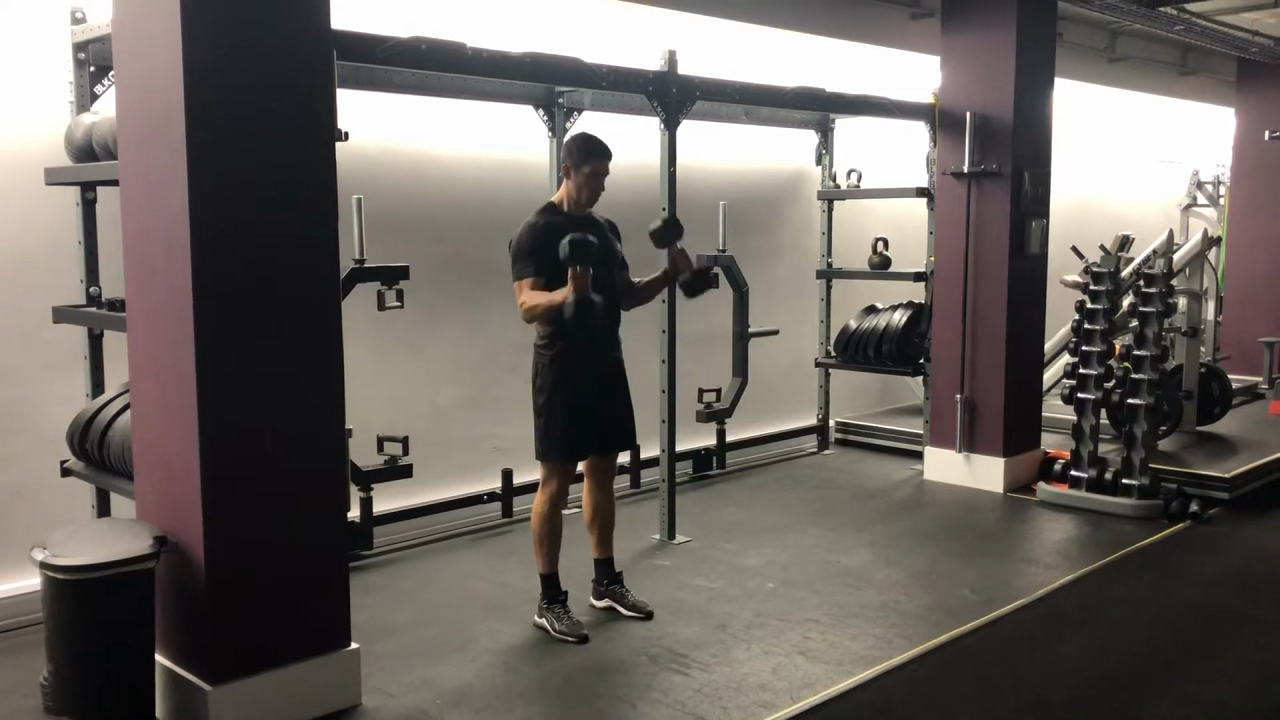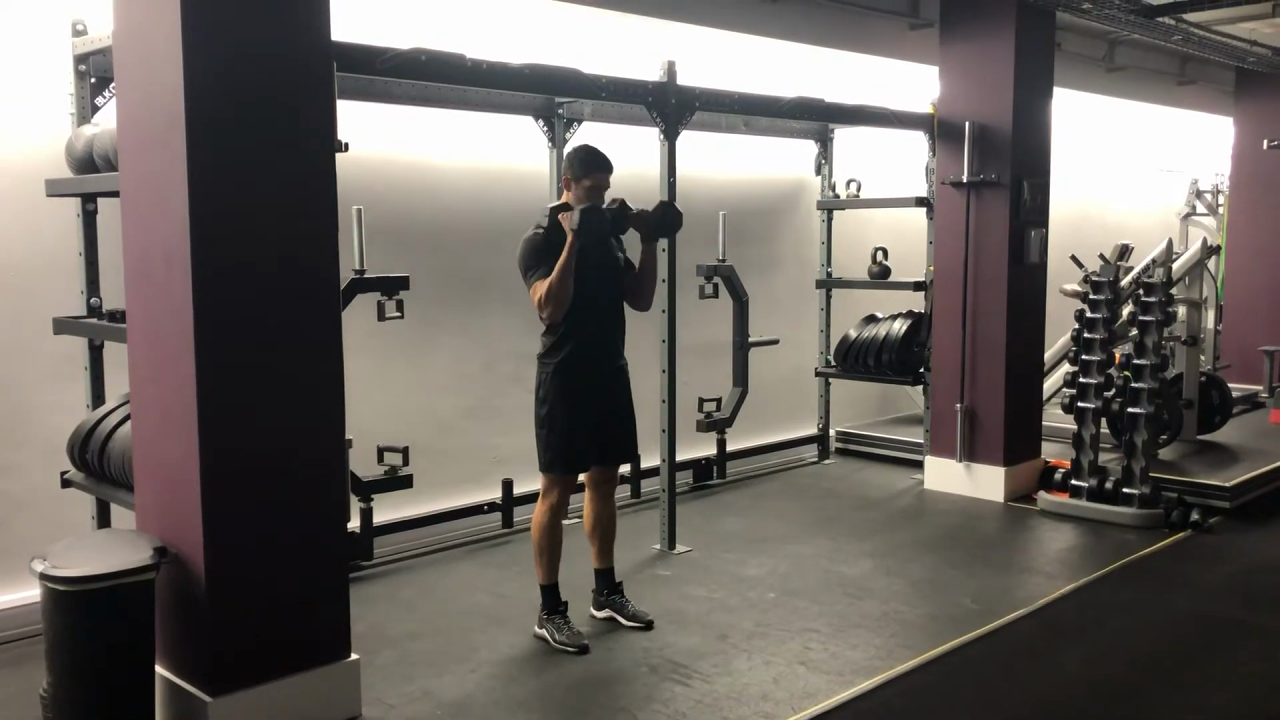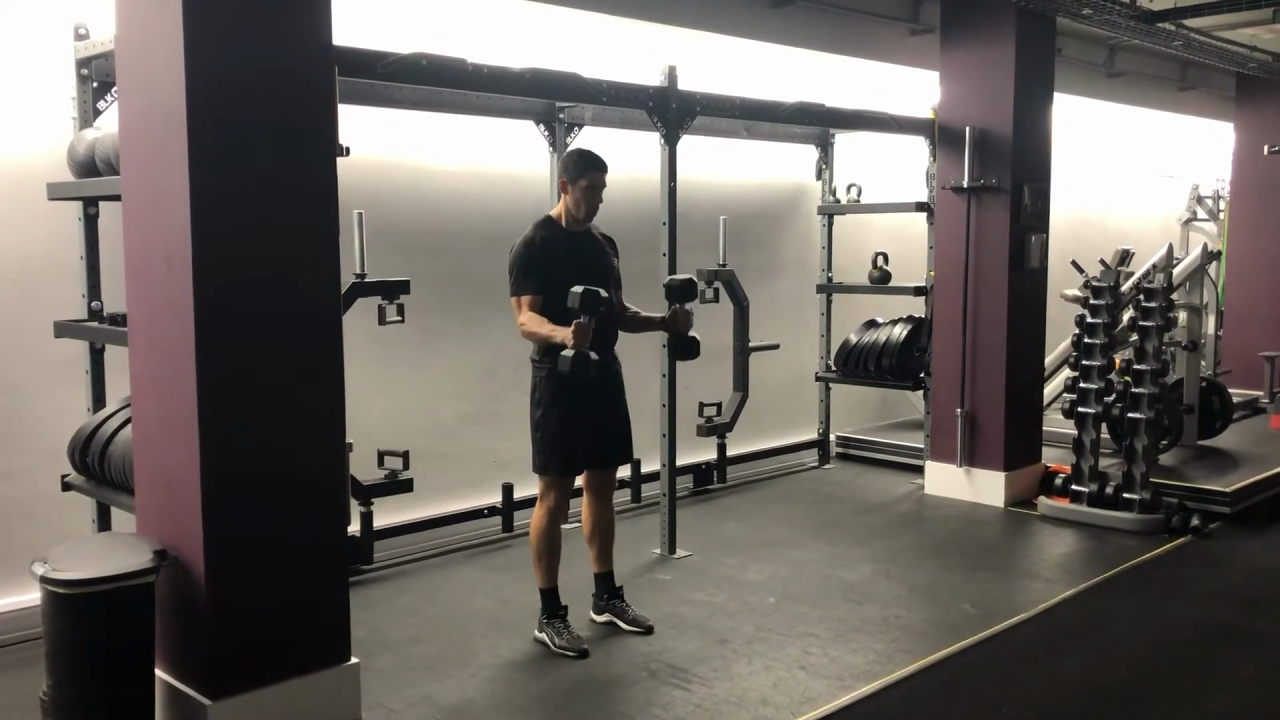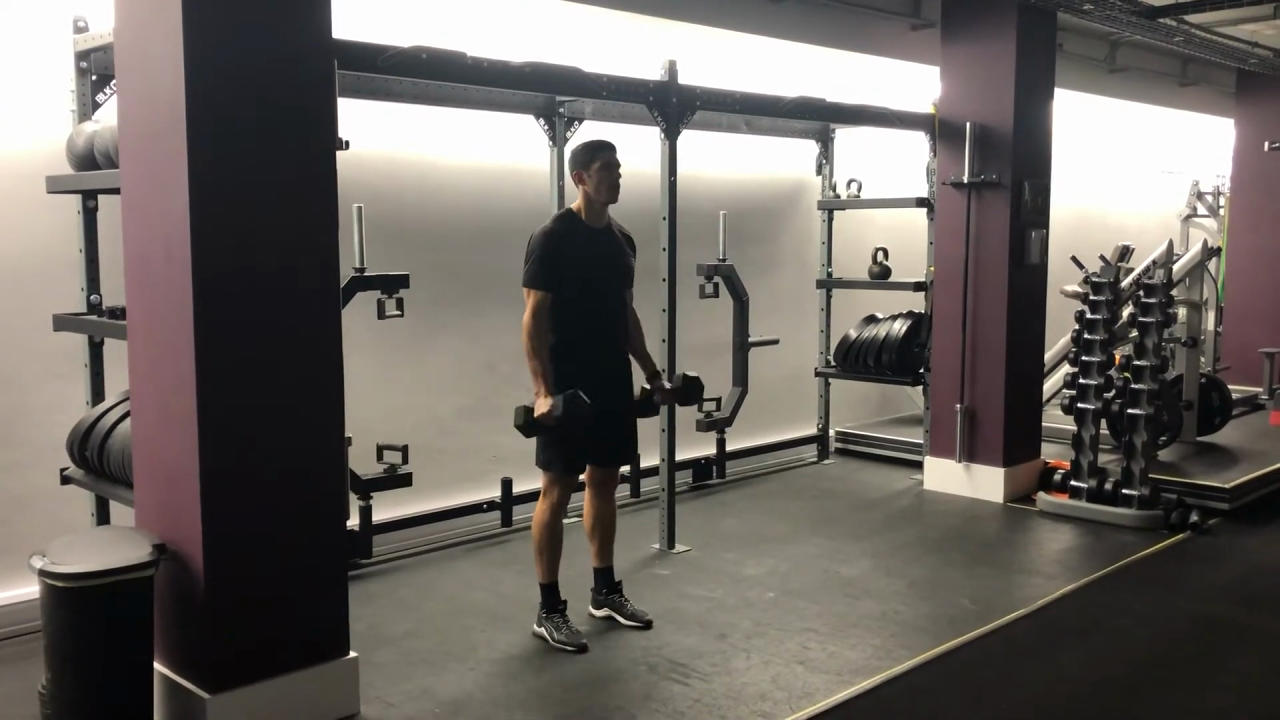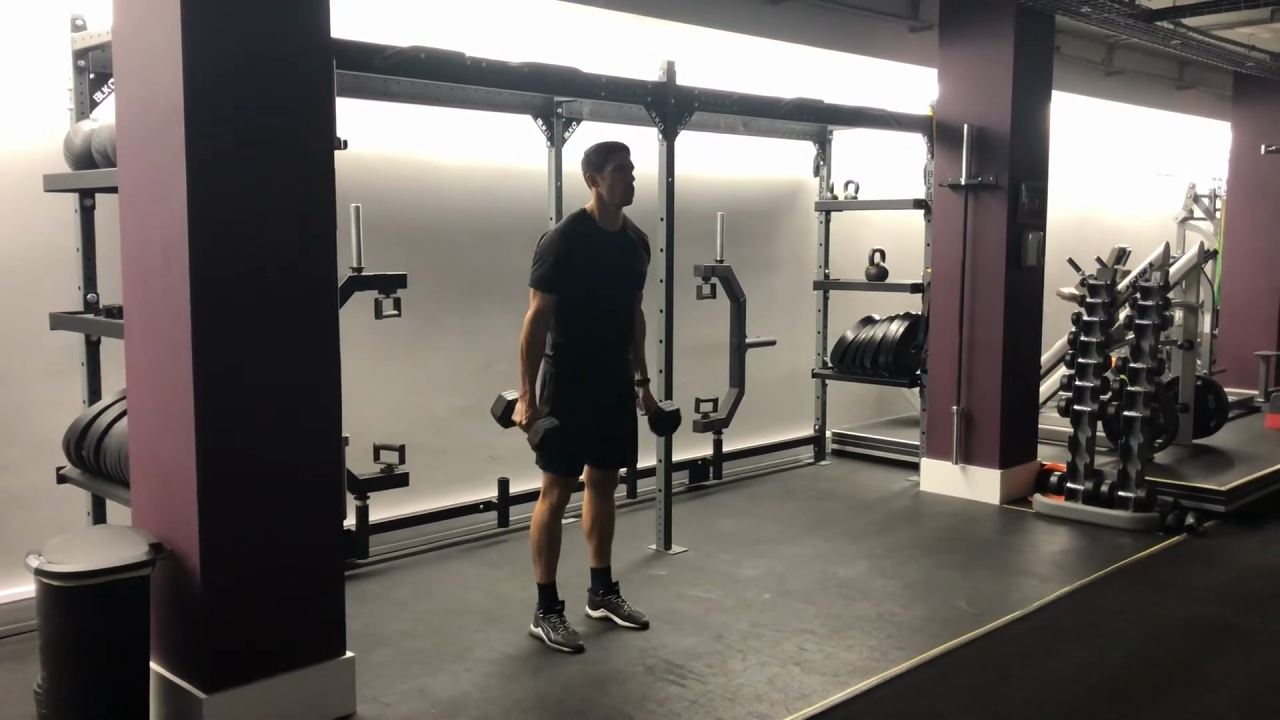
dt=1s
person 1, frame 1
left shoulder: (605, 228)
right shoulder: (538, 231)
left elbow: (626, 295)
right elbow: (527, 306)
left wrist: (667, 276)
right wrist: (566, 296)
left hip: (606, 365)
right hip: (562, 370)
left knee: (603, 472)
right knee: (556, 481)
left ankle: (606, 582)
right ankle: (550, 600)
person 1, frame 2
left shoulder: (608, 236)
right shoulder: (542, 241)
left elbow: (641, 300)
right elbow: (549, 307)
left wrist: (648, 243)
right wrist: (572, 242)
left hip: (610, 373)
right hip: (566, 378)
left knee: (604, 483)
right knee: (557, 492)
left ankle: (607, 592)
right ankle: (550, 611)
person 1, frame 3
left shoulder: (604, 244)
right shoulder: (535, 244)
right elbow: (525, 318)
left wrist: (664, 322)
right wrist: (563, 335)
left hip: (605, 377)
right hip: (560, 382)
left knee: (602, 487)
right knee: (554, 497)
left ankle: (606, 596)
right ankle: (550, 615)
person 1, frame 4
left shoulder: (622, 240)
right shoulder: (553, 238)
right elbow: (534, 317)
left wrist: (652, 374)
right wrist: (544, 390)
left hip: (614, 379)
right hip: (569, 383)
left knee: (604, 483)
right knee: (557, 491)
left ankle: (605, 591)
right ankle: (549, 610)
person 1, frame 5
left shoulder: (636, 240)
right shoulder: (564, 240)
right elbow: (536, 317)
left wrist: (641, 380)
right wrist: (528, 395)
left hip: (617, 379)
right hip: (570, 382)
left knee: (604, 483)
right knee: (557, 491)
left ankle: (603, 591)
right ankle: (546, 610)
